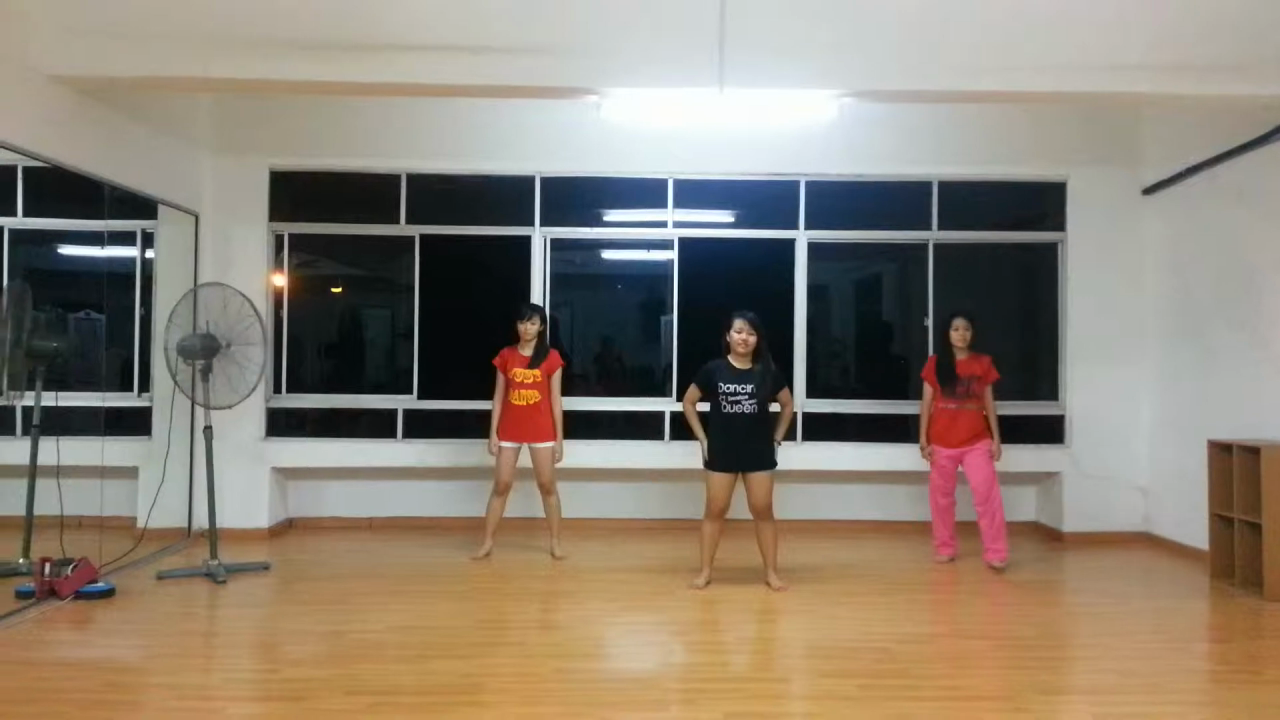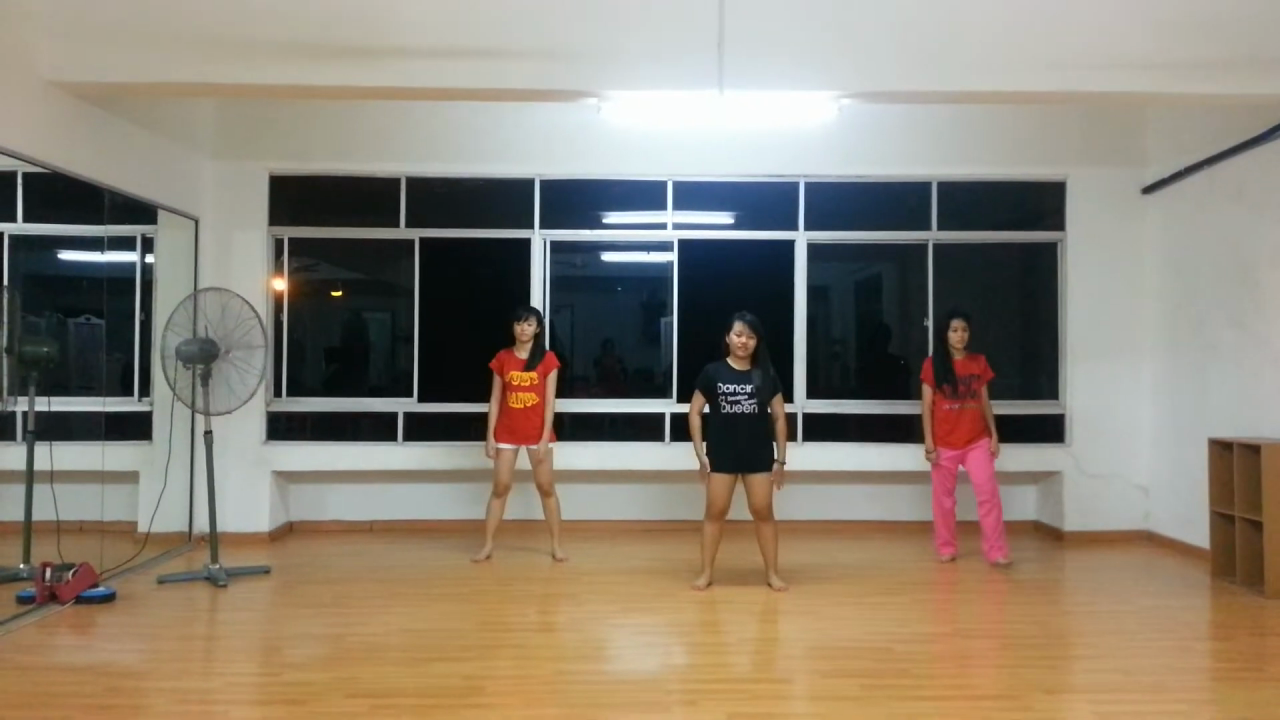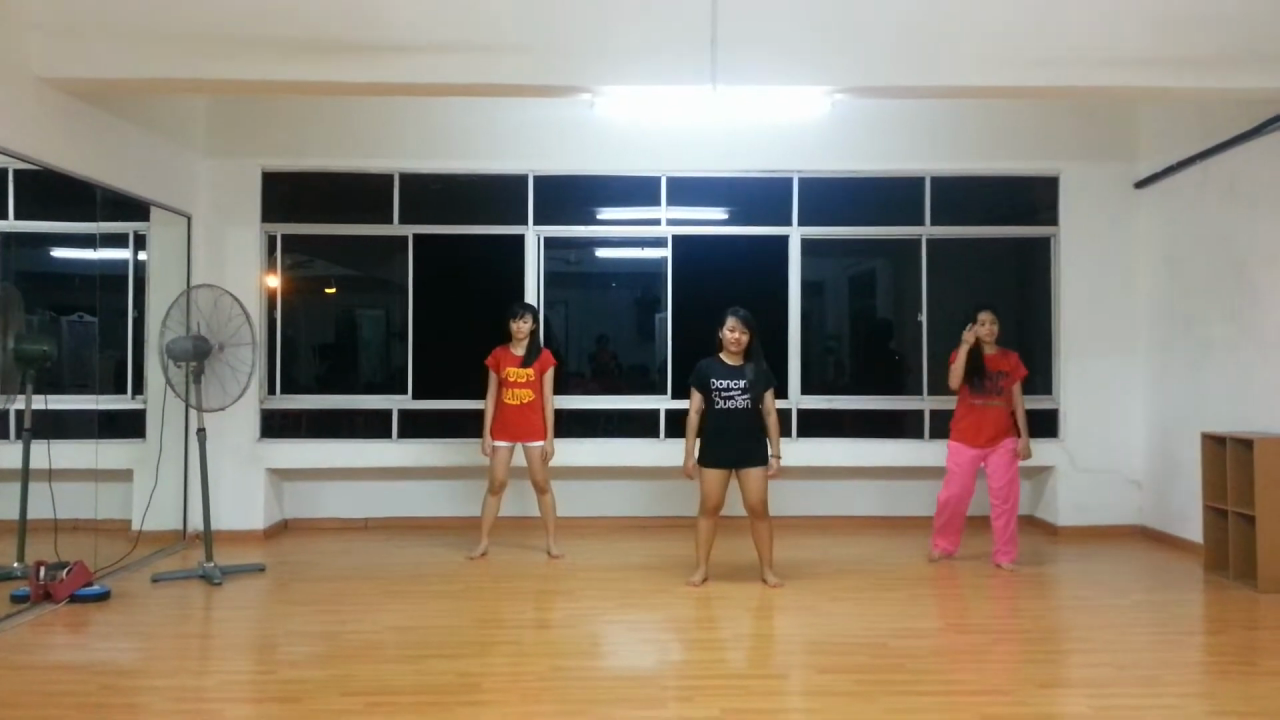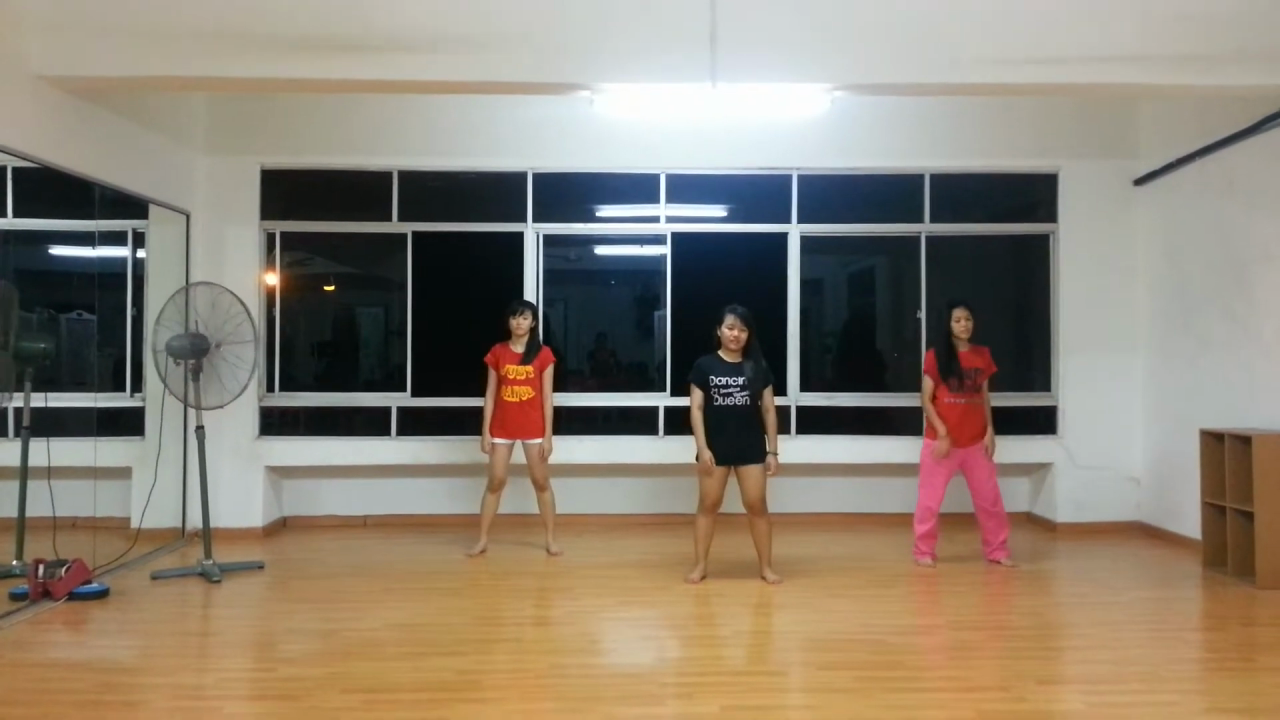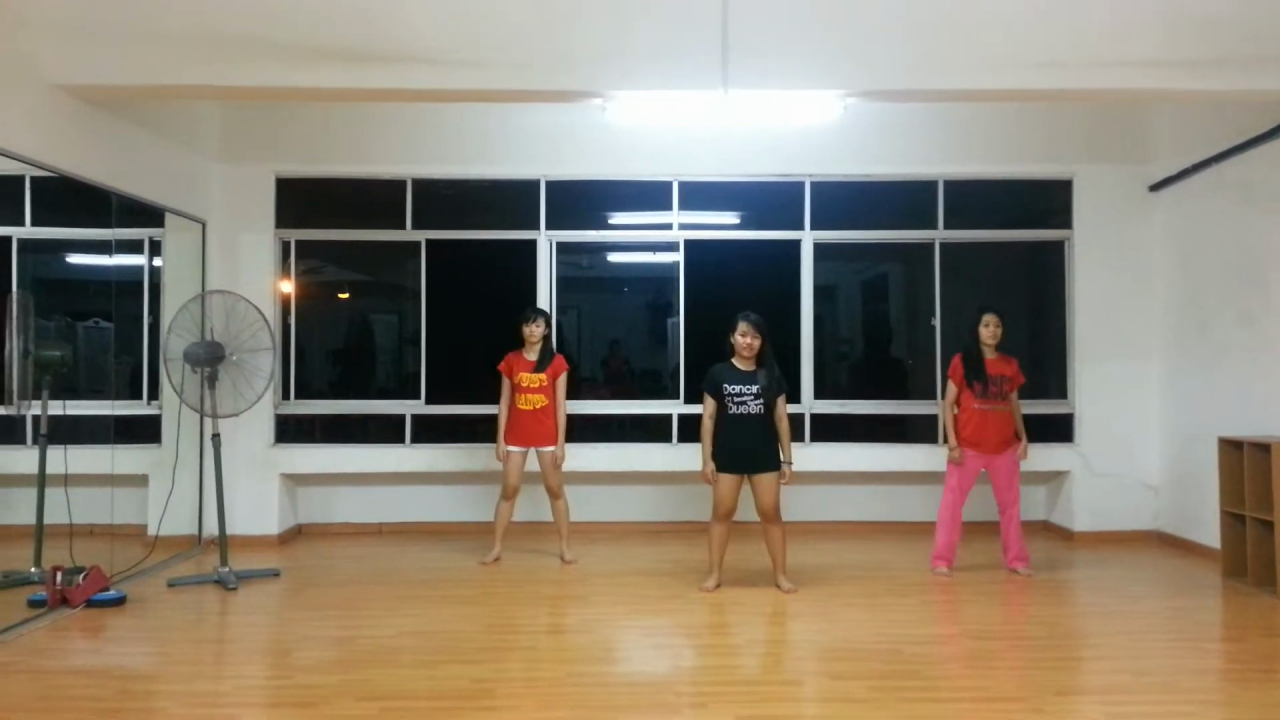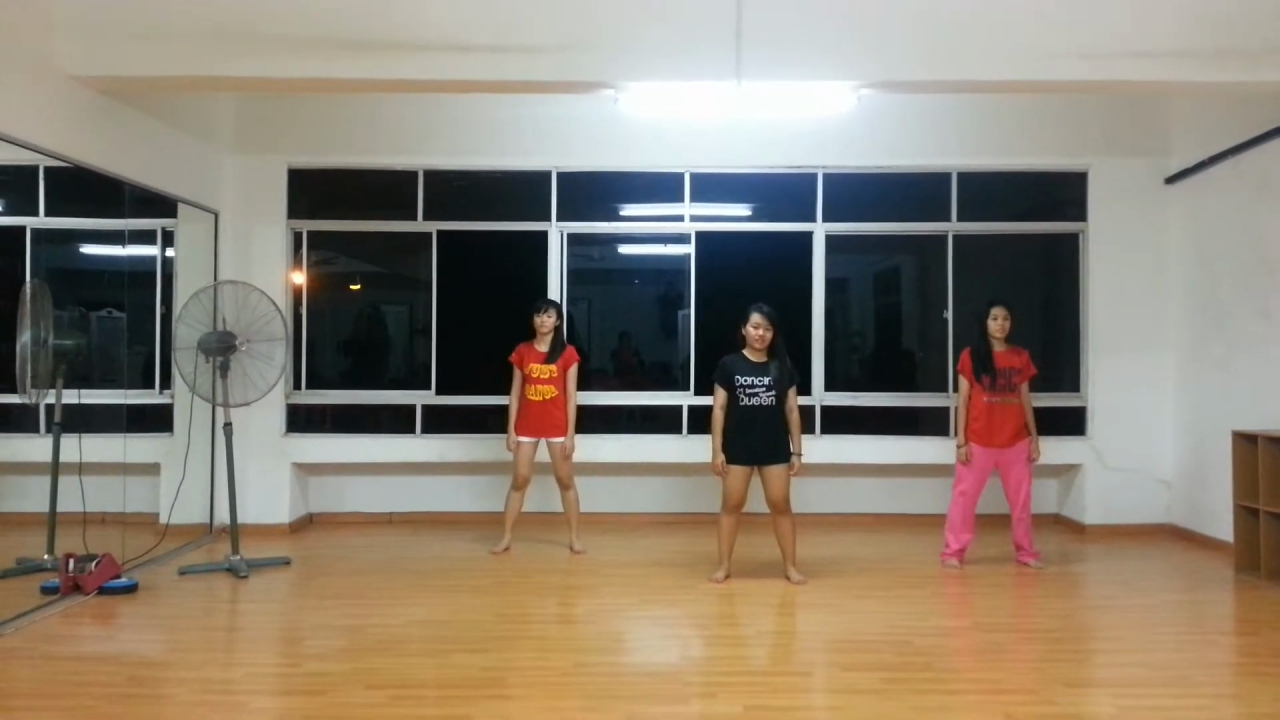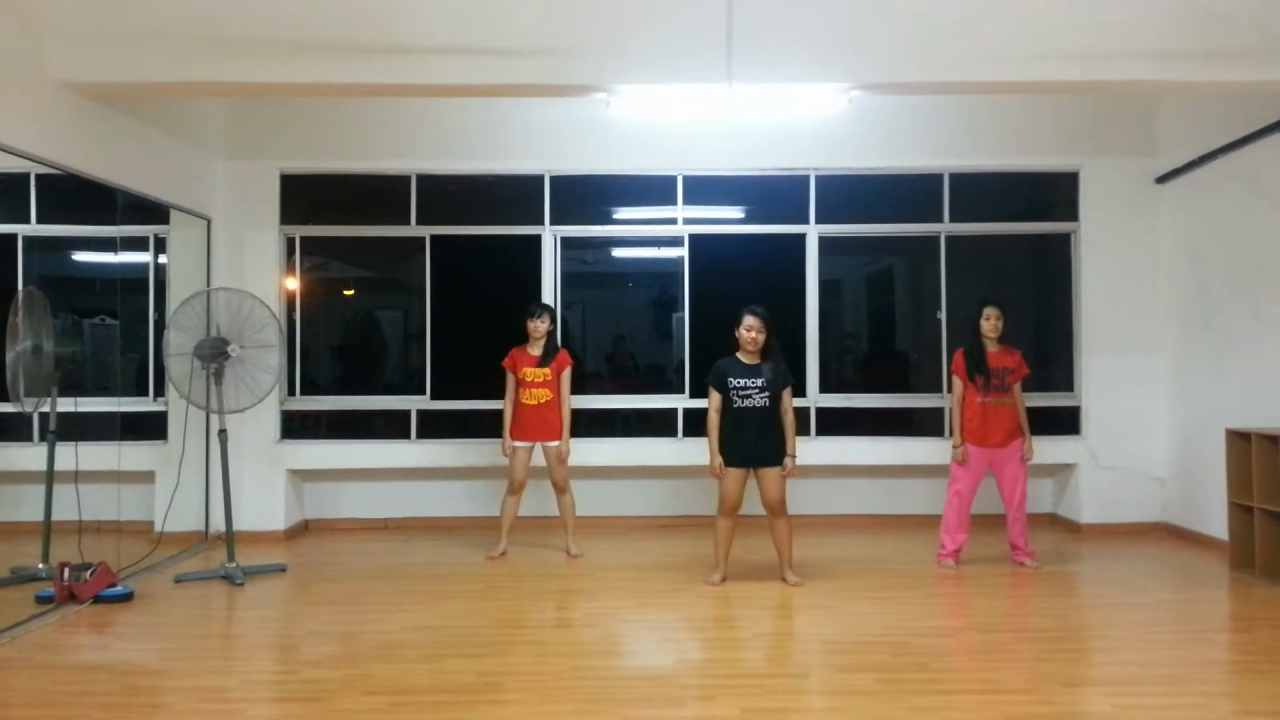
dt=0.7s
person 1, frame 1
left shoulder: (767, 372)
right shoulder: (713, 370)
left elbow: (788, 404)
right elbow: (688, 402)
left wrist: (776, 439)
right wrist: (703, 439)
left hip: (759, 453)
right hip: (721, 452)
left knee: (763, 511)
right knee: (715, 511)
left ankle: (771, 572)
right ankle: (705, 571)
person 1, frame 2
left shoulder: (766, 375)
right shoulder: (712, 372)
left elbow: (779, 417)
right elbow: (695, 413)
left wrist: (780, 459)
right wrist: (700, 454)
left hip: (759, 455)
right hip: (721, 455)
left knee: (763, 512)
right knee: (715, 512)
left ankle: (772, 573)
right ankle: (706, 572)
person 1, frame 3
left shoulder: (759, 370)
right shoulder: (705, 368)
left elbow: (770, 412)
right elbow: (694, 412)
left wrist: (775, 454)
right wrist: (689, 454)
left hip: (752, 451)
right hip: (714, 451)
left knee: (758, 509)
right knee: (709, 508)
left ankle: (767, 569)
right ankle: (701, 568)
person 1, frame 4
left shoulder: (758, 367)
right shoulder: (704, 365)
left elbow: (768, 410)
right elbow: (696, 408)
left wrist: (772, 451)
right wrist: (702, 448)
left hip: (751, 448)
right hip: (715, 447)
left knee: (757, 505)
right knee: (708, 505)
left ankle: (766, 566)
right ankle: (700, 565)
person 1, frame 5
left shoulder: (771, 375)
right shoulder: (718, 374)
left elbow: (781, 418)
right elbow: (708, 417)
left wrist: (787, 459)
right wrist: (707, 458)
left hip: (765, 456)
right hip: (727, 457)
left knee: (771, 513)
right knee: (722, 513)
left ankle: (780, 575)
right ankle: (714, 574)
person 1, frame 6
left shoulder: (783, 366)
right shoulder: (729, 364)
left elbow: (792, 410)
right elbow: (719, 408)
left wrist: (797, 451)
right wrist: (717, 449)
left hip: (775, 448)
right hip: (738, 447)
left knee: (780, 505)
right knee: (732, 504)
left ankle: (790, 566)
right ankle: (724, 565)
person 1, frame 7
left shoulder: (777, 368)
right shoulder: (723, 368)
left elbow: (786, 411)
right elbow: (714, 411)
left wrist: (790, 453)
right wrist: (714, 452)
left hip: (770, 450)
right hip: (733, 450)
left knee: (776, 507)
right knee: (728, 507)
left ankle: (787, 568)
right ankle: (720, 568)
person 2, frame 1
left shoulder: (983, 363)
right shoulder: (935, 363)
left elbow: (989, 403)
right elbow: (927, 404)
left wrist: (996, 438)
right wrist: (924, 440)
left hip: (976, 441)
right hip: (942, 442)
left knee: (987, 493)
right knee: (942, 496)
left ankle: (995, 552)
right ankle: (945, 548)
person 2, frame 2
left shoulder: (979, 363)
right shoulder: (933, 364)
left elbow: (984, 401)
right elbow: (927, 406)
left wrist: (994, 435)
right wrist: (929, 443)
left hip: (977, 441)
right hip: (944, 443)
left knee: (988, 492)
right knee: (943, 497)
left ankle: (996, 550)
right ankle: (946, 548)
person 2, frame 3
left shoulder: (1011, 359)
right shoulder: (962, 354)
left elbow: (1018, 400)
right elbow: (954, 383)
left wrist: (1024, 436)
right wrist: (966, 346)
left hip: (1002, 440)
right hip: (965, 440)
left knee: (1005, 497)
right knee: (953, 494)
left ankle: (1004, 554)
right ankle: (942, 544)
person 2, frame 4
left shoulder: (982, 355)
right shoulder: (935, 356)
left elbow: (984, 396)
right elbow: (926, 400)
left wrist: (990, 431)
right wrist: (941, 433)
left hip: (975, 441)
right hip: (942, 440)
left knee: (989, 497)
right knee: (930, 497)
left ankle: (997, 550)
right ankle: (924, 550)
person 2, frame 5
left shoulder: (1010, 365)
right shoulder: (961, 362)
left elbow: (1014, 406)
right elbow: (948, 404)
left wrist: (1023, 439)
right wrist: (952, 442)
left hip: (1004, 448)
right hip: (968, 447)
left knee: (1010, 504)
right knee: (952, 502)
left ankle: (1016, 558)
right ankle: (942, 559)
person 2, frame 6
left shoulder: (1021, 357)
right shoulder: (970, 356)
left elbow: (1025, 400)
right elbow: (963, 400)
left wrist: (1034, 438)
right wrist: (961, 440)
left hip: (1015, 442)
right hip: (979, 442)
left knee: (1021, 498)
right knee: (964, 496)
left ankle: (1026, 551)
right ankle: (953, 551)
person 2, frame 7
left shoulder: (1013, 357)
right shoulder: (964, 356)
left elbow: (1018, 400)
right elbow: (957, 401)
left wrist: (1027, 438)
right wrist: (957, 441)
left hip: (1009, 442)
right hip: (973, 442)
left knee: (1016, 498)
right knee: (959, 497)
left ankle: (1021, 551)
right ankle: (949, 552)
person 3, frame 1
left shoulder: (551, 357)
right shoulder: (506, 355)
left elbow: (556, 400)
right elbow: (498, 397)
left wrist: (559, 438)
right wrist: (493, 433)
left hip: (541, 432)
right hip: (509, 430)
left knee: (547, 486)
right knee: (501, 485)
left ankle: (555, 542)
right ankle: (487, 542)
person 3, frame 2
left shoulder: (548, 359)
right shoulder: (502, 358)
left elbow: (550, 401)
right elbow: (495, 399)
left wrist: (545, 438)
right wrist: (490, 436)
left hip: (537, 432)
right hip: (507, 433)
left knee: (546, 487)
right knee: (500, 487)
left ankle: (556, 544)
right ankle: (488, 544)
person 3, frame 3
left shoulder: (543, 357)
right shoulder: (498, 355)
left elbow: (548, 399)
right elbow: (491, 397)
left wrist: (549, 437)
right wrist: (486, 434)
left hip: (533, 431)
right hip: (503, 430)
left knee: (542, 485)
right knee: (496, 485)
left ankle: (551, 541)
right ankle: (483, 542)
person 3, frame 4
left shoulder: (543, 354)
right shoulder: (497, 352)
left elbow: (547, 397)
right elbow: (490, 394)
left wrist: (548, 435)
right wrist: (485, 431)
left hip: (533, 428)
right hip: (502, 428)
left knee: (541, 482)
right knee: (495, 482)
left ankle: (550, 538)
right ankle: (483, 539)
person 3, frame 5
left shoulder: (556, 362)
right shoulder: (511, 360)
left elbow: (560, 404)
right elbow: (504, 402)
left wrist: (560, 443)
right wrist: (500, 439)
left hip: (546, 436)
right hip: (516, 436)
left knee: (555, 490)
right knee: (509, 490)
left ankle: (564, 547)
right ankle: (497, 547)
person 3, frame 6
left shoulder: (567, 353)
right shoulder: (522, 351)
left elbow: (571, 396)
right elbow: (515, 393)
left wrist: (570, 434)
right wrist: (511, 430)
left hip: (557, 427)
right hip: (527, 426)
left knee: (565, 481)
right knee: (519, 480)
left ankle: (574, 537)
right ankle: (506, 537)
person 3, frame 7
left shoulder: (560, 357)
right shoulder: (515, 356)
left elbow: (565, 400)
right elbow: (509, 398)
left wrist: (565, 438)
right wrist: (506, 435)
left hip: (552, 431)
right hip: (522, 431)
left knee: (561, 485)
right knee: (515, 485)
left ankle: (570, 541)
right ankle: (502, 542)
